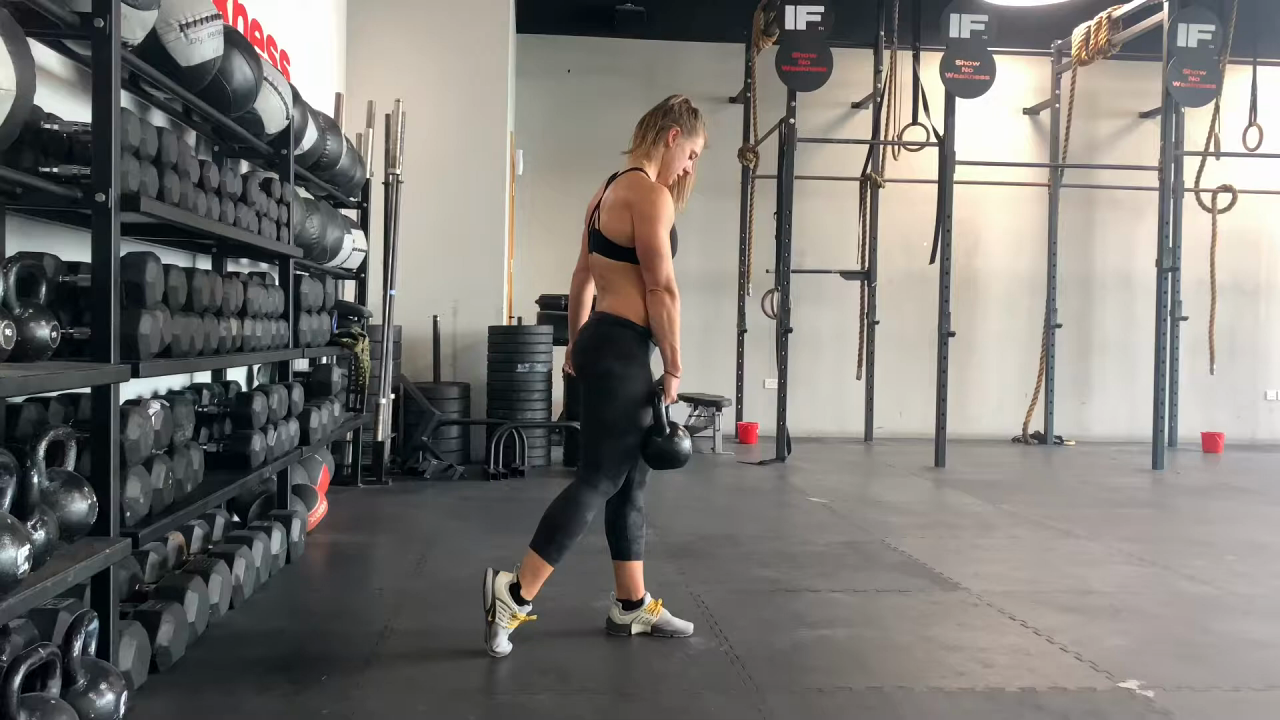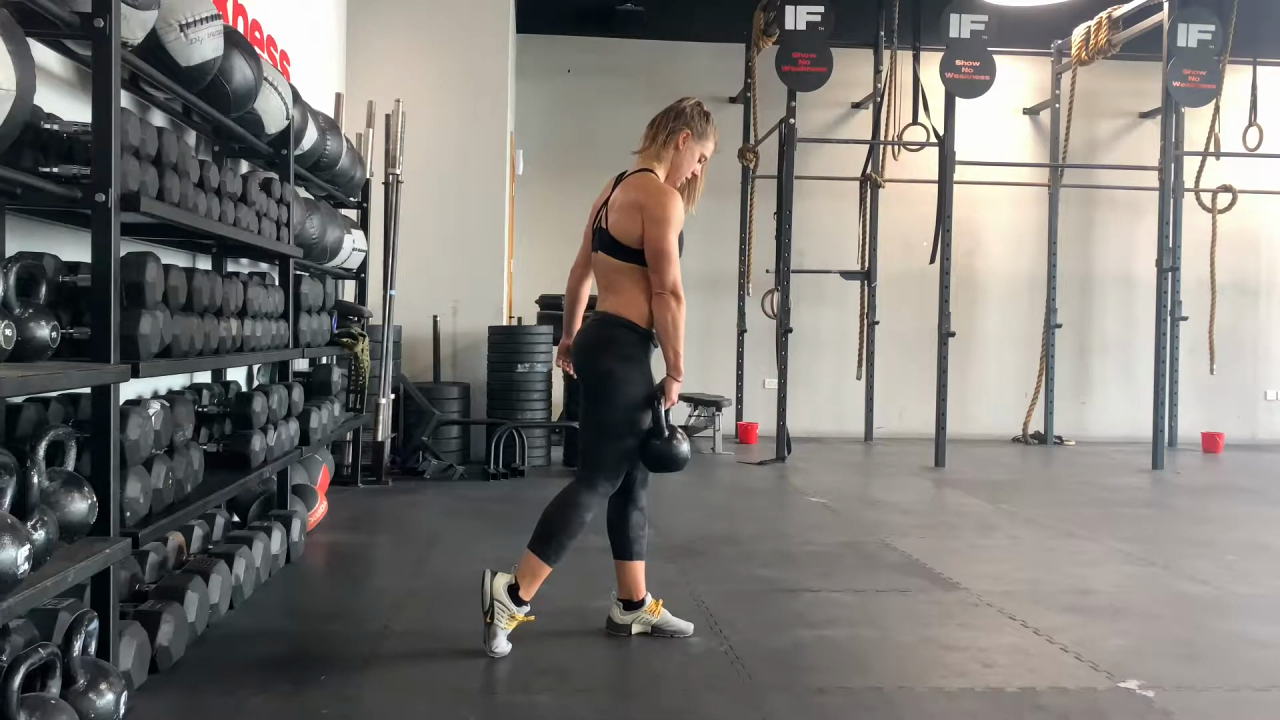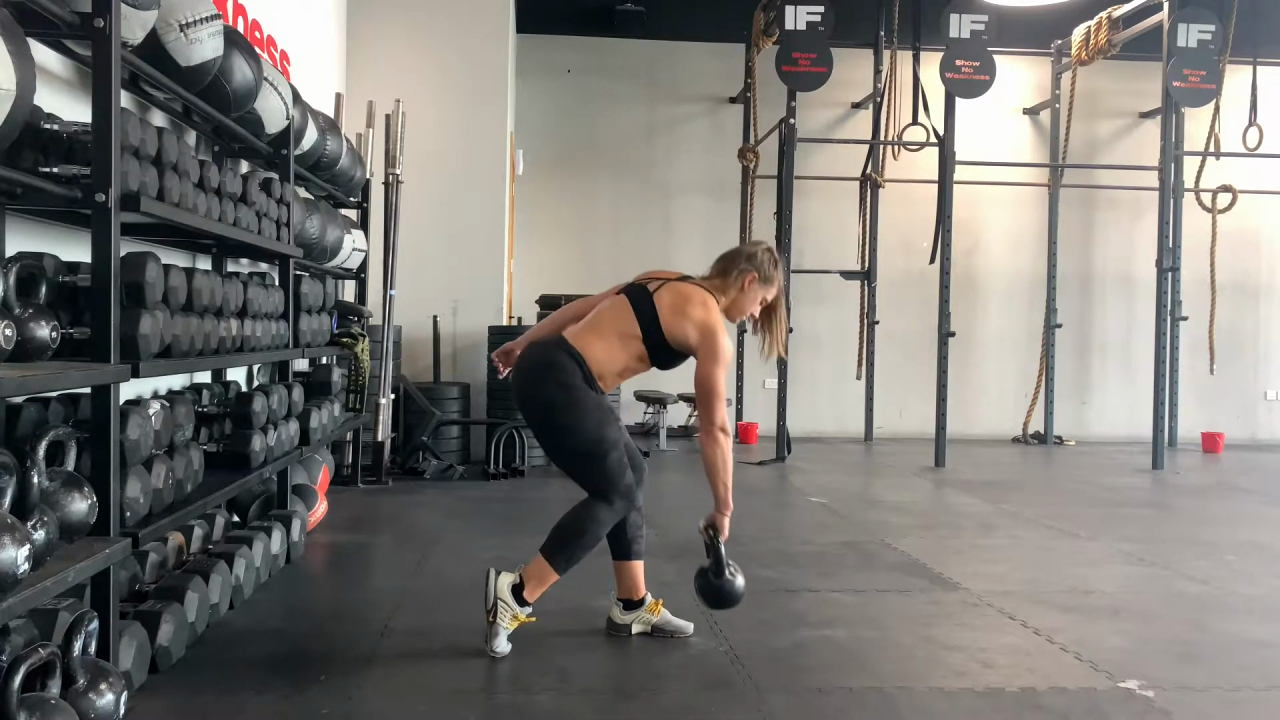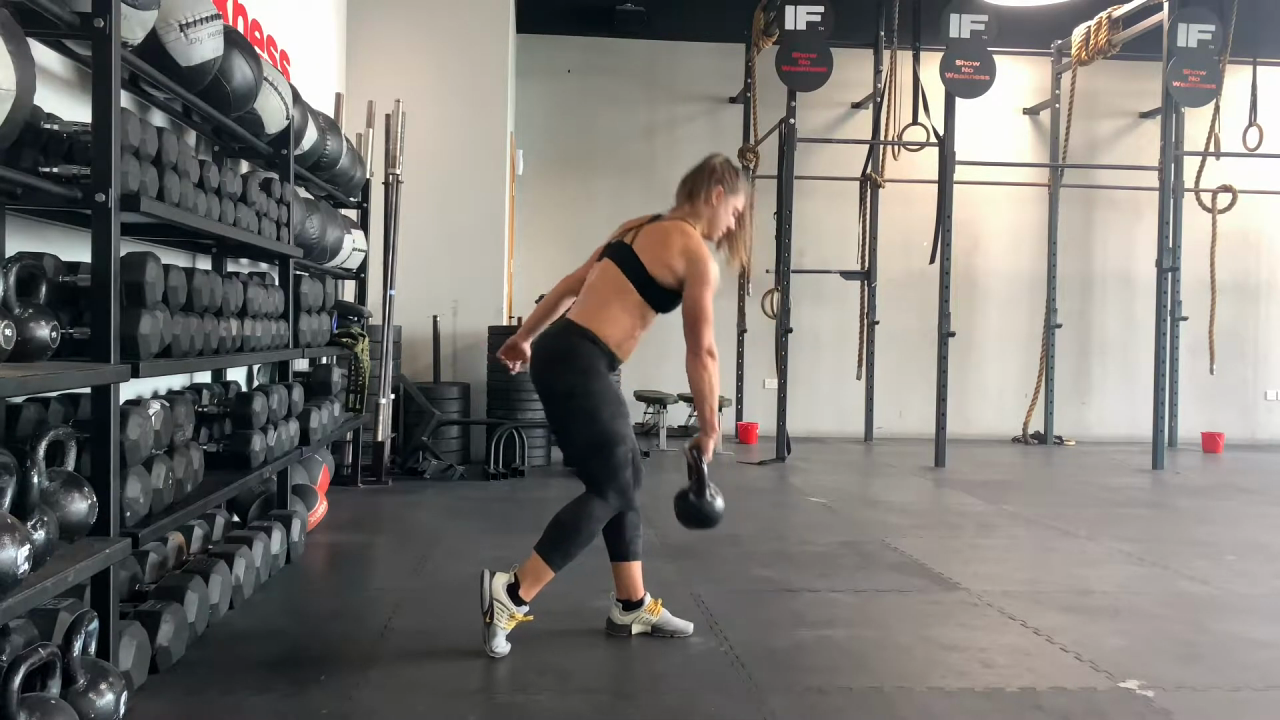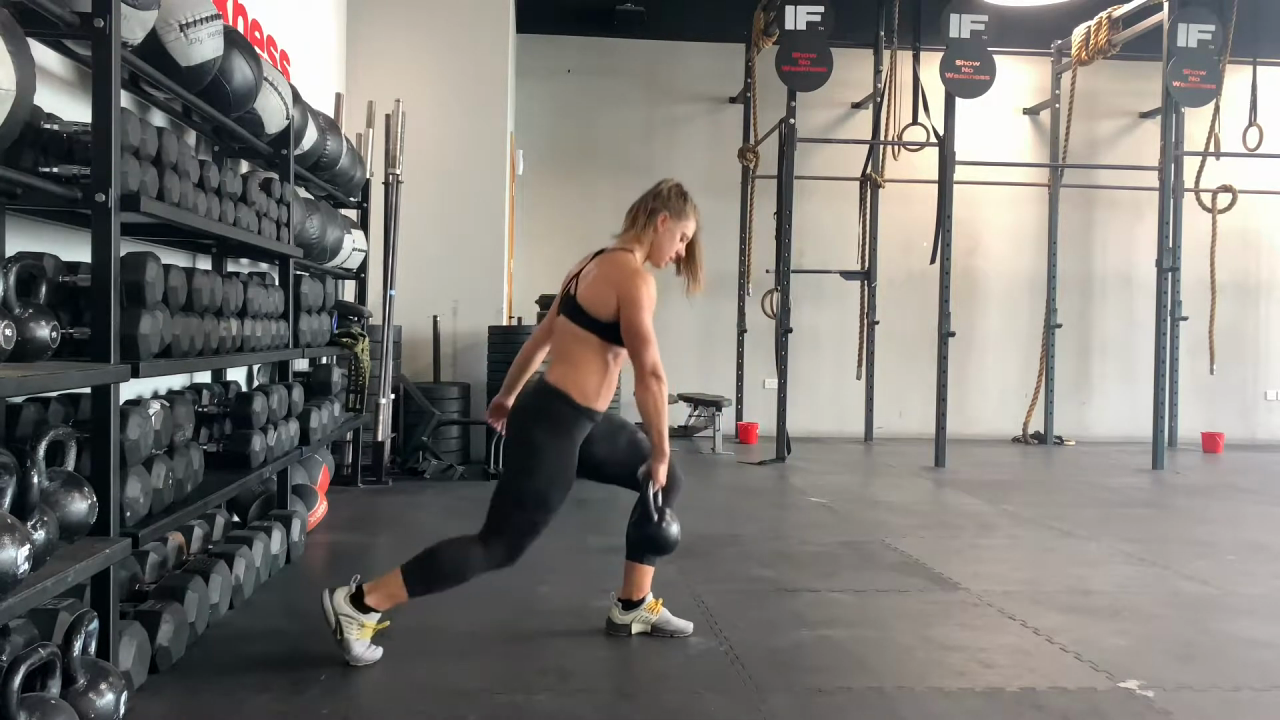
dt=1s
person 1, frame 1
left shoulder: (612, 188)
right shoulder: (651, 194)
left elbow: (583, 276)
right elbow: (661, 288)
left wrist: (576, 343)
right wrist: (674, 367)
left hip: (602, 342)
right hip: (622, 350)
left knee: (630, 479)
right knee: (599, 479)
left ankle: (631, 605)
right ankle: (513, 593)
person 1, frame 2
left shoulder: (616, 188)
right shoulder: (660, 197)
left elbow: (581, 271)
right elbow: (668, 292)
left wrist: (569, 336)
right wrist: (676, 371)
left hip: (601, 341)
right hip: (621, 352)
left knee: (631, 479)
right knee: (598, 480)
left ankle: (633, 606)
right ankle: (511, 595)
person 1, frame 3
left shoulder: (667, 283)
right shoulder: (711, 328)
left elbow: (584, 307)
right elbow: (714, 430)
left wrist: (524, 344)
right wrist: (723, 509)
left hip: (545, 364)
right hip: (556, 379)
left knee: (630, 473)
right knee: (614, 493)
left ankle: (632, 605)
right ankle: (515, 594)
person 1, frame 4
left shoulder: (641, 227)
right shoulder: (696, 254)
left elbow: (574, 282)
right elbow: (702, 353)
left wrist: (526, 335)
right wrist: (708, 432)
left hip: (560, 351)
right hip: (578, 363)
left knee: (624, 479)
right knee: (609, 489)
left ankle: (631, 606)
right ankle: (512, 596)
person 1, frame 5
left shoulder: (596, 263)
right shoulder: (634, 278)
left elbow: (541, 337)
right elbow: (649, 374)
left wrist: (507, 396)
right wrist: (659, 453)
left hip: (574, 418)
right hip: (554, 425)
left knee: (667, 482)
right knee: (500, 544)
left ankle: (632, 607)
right ankle: (357, 604)
